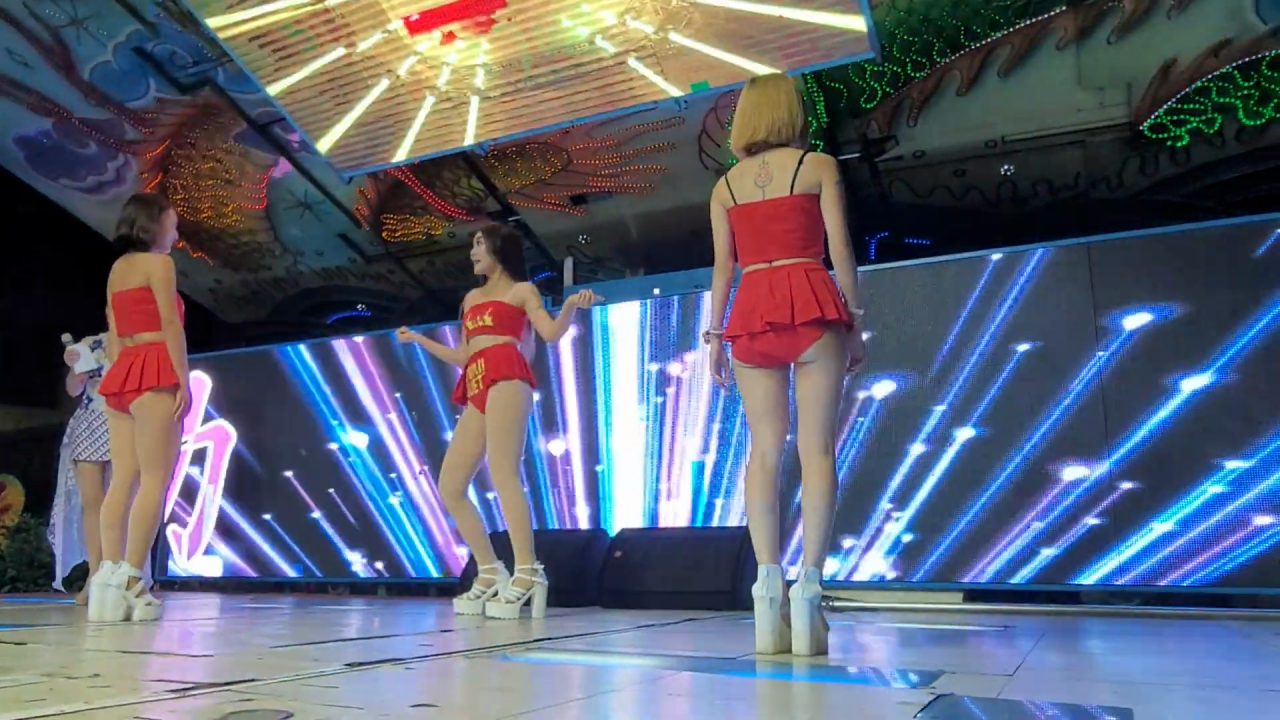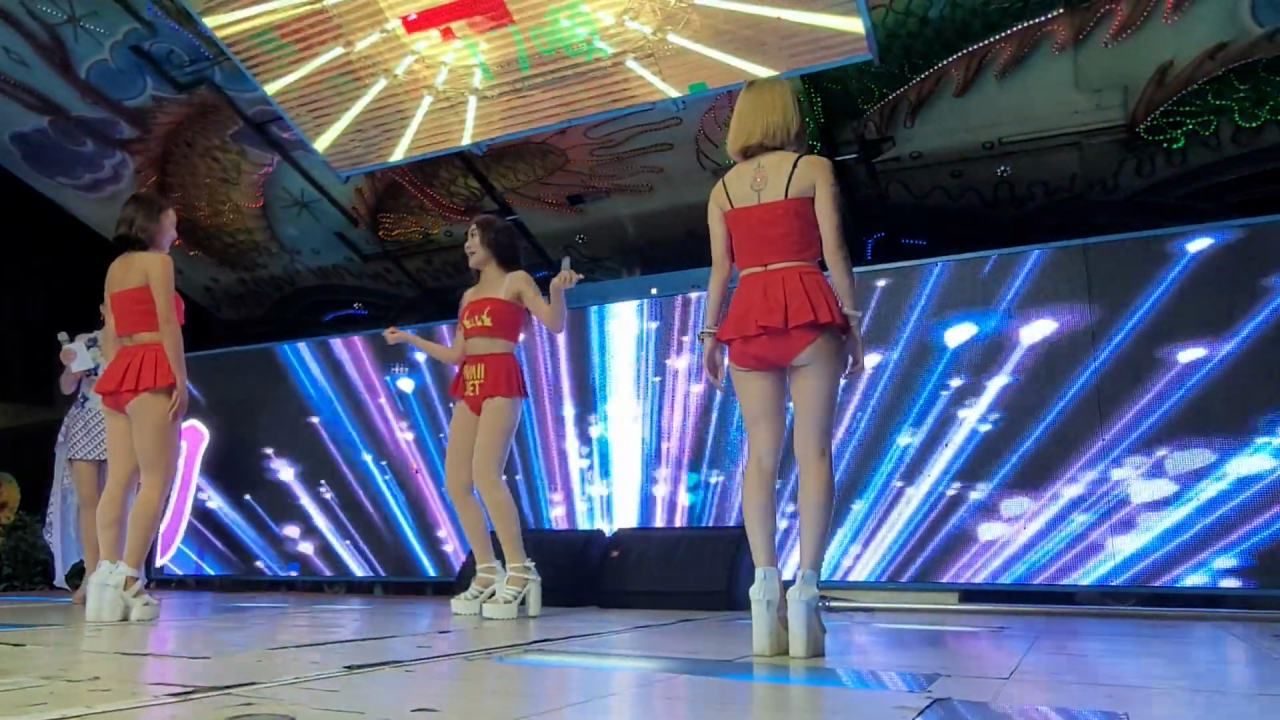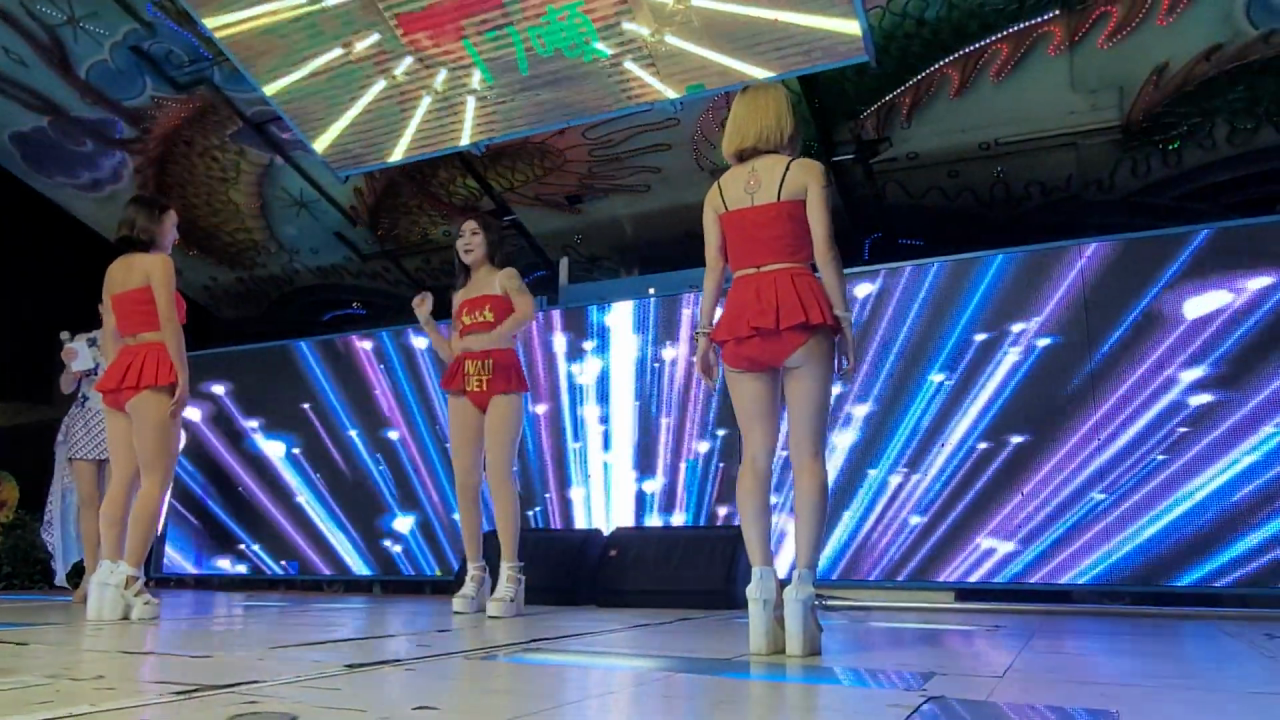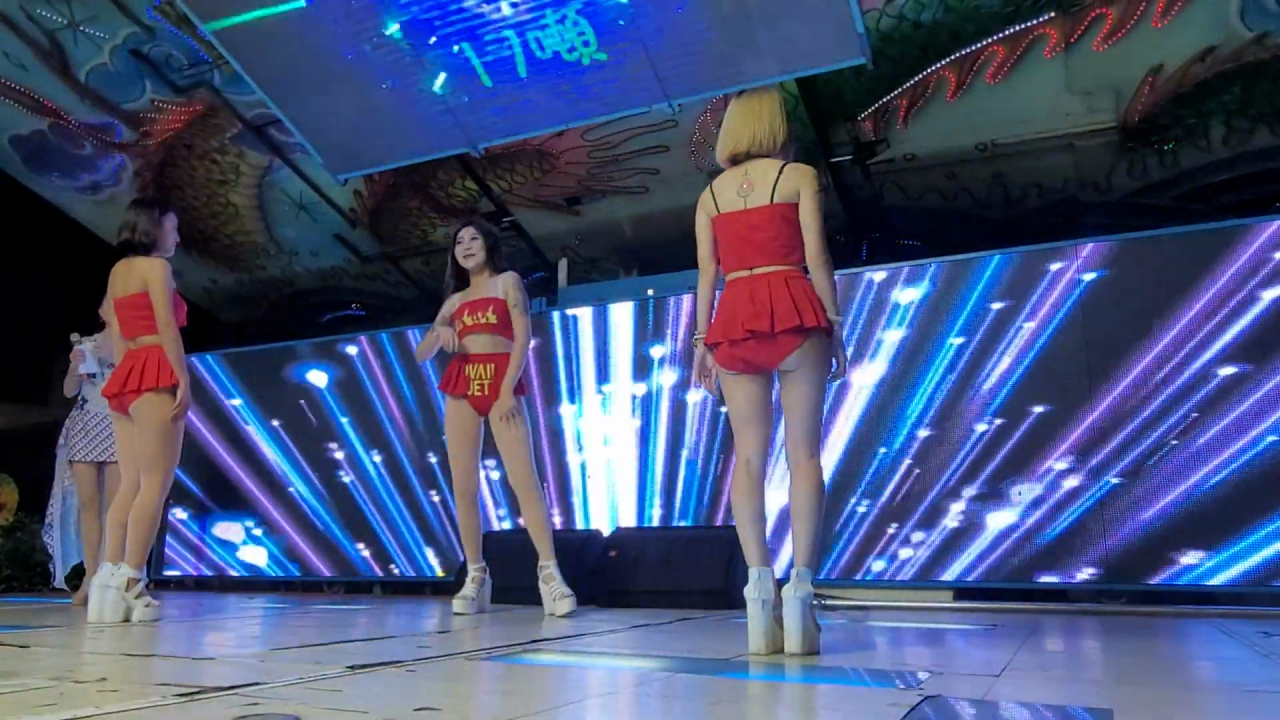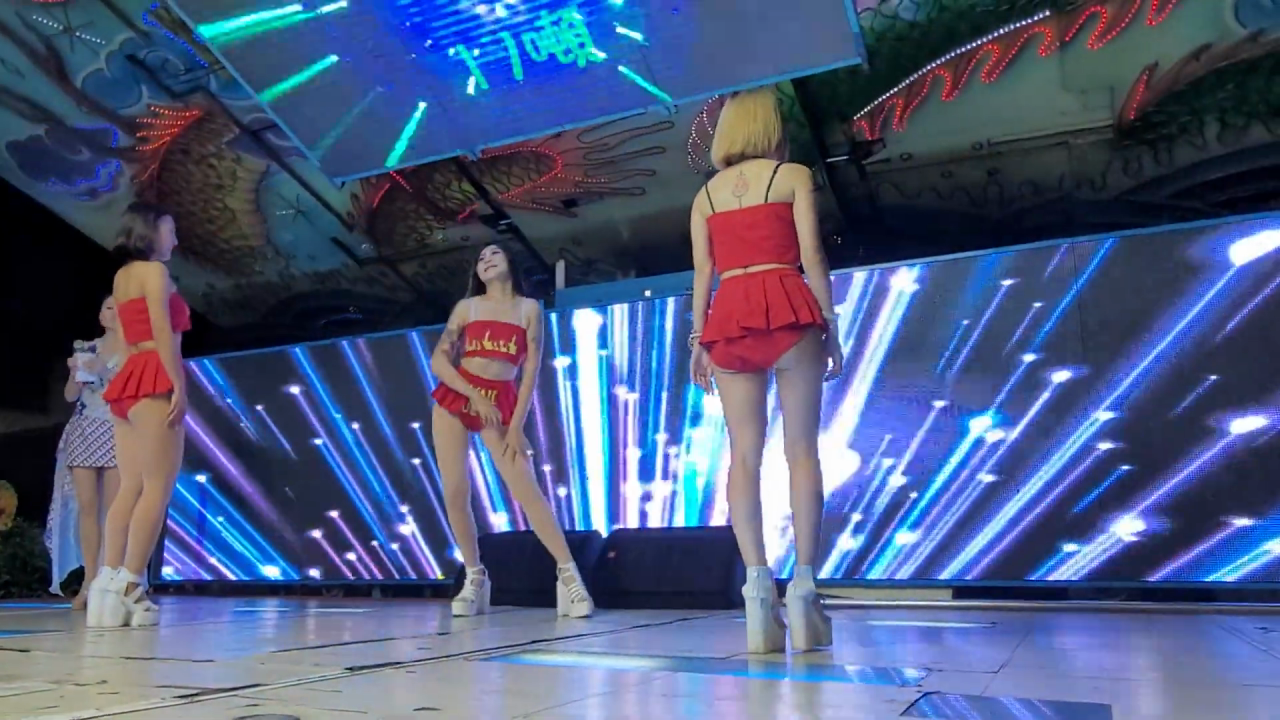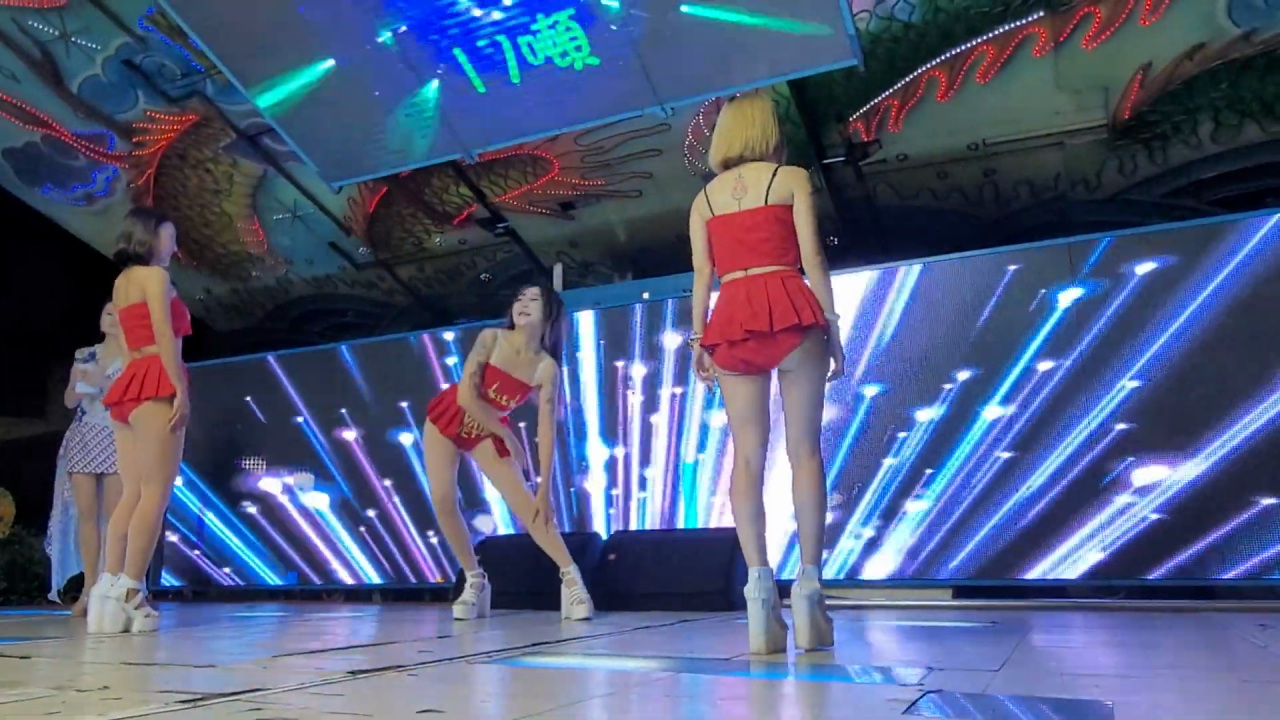
dt=0.3s
person 1, frame 1
left shoulder: (726, 184)
right shoulder: (819, 166)
left elbow: (723, 265)
right elbow: (840, 249)
left wrist: (715, 335)
right wrist: (853, 320)
left hip: (752, 314)
right hip: (810, 305)
left knee: (764, 451)
right knee: (816, 449)
left ankle: (769, 588)
right ankle: (809, 586)
person 1, frame 2
left shoulder: (723, 186)
right shoulder: (815, 168)
left elbow: (720, 267)
right elbow: (834, 251)
left wrist: (709, 334)
right wrist: (853, 321)
left hip: (749, 316)
right hip: (806, 310)
left knee: (761, 455)
right knee: (812, 453)
left ankle: (766, 590)
right ankle: (805, 589)
person 1, frame 3
left shoulder: (718, 189)
right shoulder: (807, 172)
left elbow: (714, 269)
right elbow: (825, 253)
left wrist: (704, 335)
right wrist: (844, 320)
left hip: (742, 319)
right hip: (799, 311)
left knee: (755, 455)
right knee: (806, 453)
left ankle: (763, 589)
right ankle: (801, 587)
person 1, frame 4
left shoulder: (711, 193)
right shoulder: (799, 176)
left elbow: (707, 273)
right elbow: (816, 258)
left wrist: (702, 340)
right wrist: (835, 326)
left hip: (734, 320)
right hip: (791, 313)
left knee: (749, 457)
right knee: (802, 453)
left ankle: (760, 589)
right ankle: (799, 583)
person 1, frame 5
left shoulder: (705, 194)
right shoulder: (794, 176)
left elbow: (702, 272)
right elbow: (811, 256)
left wrist: (698, 339)
right wrist: (829, 325)
left hip: (729, 319)
right hip: (786, 312)
left knee: (744, 455)
right knee: (801, 450)
left ankle: (758, 591)
right ankle: (802, 583)
person 1, frame 6
left shoulder: (704, 197)
right shoulder: (793, 178)
left elbow: (702, 274)
right elbow: (812, 257)
left wrist: (699, 340)
right wrist: (832, 327)
left hip: (731, 320)
right hip: (788, 311)
left knee: (747, 456)
right knee: (804, 452)
left ankle: (759, 589)
right ankle: (807, 586)
person 2, frame 1
left shoulder: (118, 268)
right shoulder: (158, 262)
left elbow: (114, 333)
right elbow: (170, 324)
left wrist: (120, 375)
right wrist: (183, 380)
left hip: (122, 375)
right hip: (154, 373)
left knee: (123, 480)
right knee: (155, 480)
left ankle: (110, 577)
right ankle: (129, 582)
person 2, frame 2
left shoulder: (115, 267)
right shoulder: (157, 261)
left elbow: (111, 331)
right elbow: (168, 324)
left wrist: (117, 373)
right wrist: (181, 379)
left hip: (118, 376)
right hip: (151, 373)
left knee: (119, 480)
right knee: (156, 480)
left ankle: (108, 577)
right ankle: (126, 581)
person 2, frame 3
left shoulder: (114, 268)
right shoulder: (158, 262)
left elbow: (110, 330)
right elbow: (169, 323)
left wrist: (118, 371)
right wrist: (183, 377)
left hip: (120, 376)
right hip: (152, 373)
left knee: (122, 480)
right knee: (155, 480)
left ankle: (109, 577)
right ankle: (127, 581)
person 2, frame 4
left shoulder: (118, 270)
right shoulder: (156, 266)
left elbow: (117, 333)
right elbow: (167, 326)
left wrist: (126, 372)
right wrist: (184, 380)
left hip: (126, 379)
right hip: (155, 376)
left knee: (131, 484)
right knee: (155, 483)
left ankle: (110, 578)
right ankle: (128, 583)
person 2, frame 5
left shoulder: (123, 275)
right shoulder: (154, 270)
right elbow: (162, 331)
right wrist: (179, 385)
left hip: (129, 382)
right hip: (154, 380)
left knee: (131, 487)
right knee: (158, 487)
left ankle: (109, 584)
right ankle: (128, 588)
person 2, frame 6
left shoulder: (122, 281)
right shoulder: (155, 275)
right elbow: (164, 335)
right wrist: (181, 390)
left hip: (129, 387)
right hip: (155, 386)
left knee: (132, 494)
right knee: (155, 493)
left ankle: (109, 589)
right ankle: (127, 595)
person 3, frame 1
left shoulder: (521, 290)
right shoulder: (471, 298)
left elbow: (550, 333)
left wrist: (571, 306)
right wrist: (419, 339)
left hip: (507, 380)
right hip: (476, 394)
left knee: (504, 475)
right knee: (450, 487)
left ankle: (527, 574)
right ankle: (491, 574)
person 3, frame 2
left shoulder: (516, 281)
right shoulder: (469, 295)
left elbow: (556, 323)
left wrist: (557, 292)
right wrist: (410, 340)
left hip: (502, 384)
right hip: (467, 389)
left knee: (486, 475)
right knee: (457, 483)
left ankle: (521, 574)
right ankle: (490, 573)
person 3, frame 3
left shoulder: (506, 277)
right shoulder: (460, 295)
left elbow: (528, 311)
left wrist: (492, 336)
right wrist: (425, 319)
left hip: (503, 379)
right hip: (463, 385)
left knee: (498, 473)
right knee: (464, 481)
left ankle: (509, 573)
right ankle: (475, 572)
person 3, frame 4
left shoulder: (508, 281)
right shoulder: (455, 299)
left elbow: (522, 337)
right elbow: (421, 350)
left wrist: (508, 390)
right wrist: (440, 336)
left hip: (503, 385)
right hip: (460, 386)
left knee: (523, 477)
right knee: (463, 483)
left ankle: (548, 570)
right ankle: (475, 574)
person 3, frame 5
left shoulder: (529, 308)
right shoulder: (466, 307)
left elbow: (531, 371)
right elbow: (438, 360)
left wrist: (517, 425)
right wrist: (473, 395)
left hip: (503, 405)
right hip: (455, 399)
left knee: (526, 489)
right knee: (455, 491)
left ankle: (568, 574)
right ankle: (475, 577)
person 3, frame 6
left shoulder: (546, 368)
right shoulder: (491, 339)
left elbow: (547, 431)
right elbow: (465, 397)
left wrist: (546, 490)
right wrist: (508, 437)
left hip: (488, 431)
right hip: (447, 418)
left knee: (525, 502)
right knee: (442, 498)
left ankle: (571, 577)
right ankle: (475, 581)
person 4, frame 1
right shoulder: (89, 344)
right elbow: (74, 389)
right wrist: (73, 367)
right hip: (88, 426)
right knee: (90, 501)
right ankle: (94, 575)
person 4, frame 2
right shoulder: (83, 342)
right elbow: (67, 388)
right wrist: (69, 366)
right hip: (84, 427)
right knee: (86, 500)
right ankle: (90, 574)
person 4, frame 3
right shoulder: (83, 341)
right elbow: (67, 387)
right wrist: (70, 365)
right hip: (84, 425)
right knee: (86, 499)
right ankle: (89, 573)
person 4, frame 4
right shoulder: (85, 343)
right elbow: (69, 390)
left wrist: (112, 358)
right wrist: (75, 365)
right hip: (84, 427)
left knee: (115, 502)
right knee: (86, 502)
right ankle: (90, 575)
person 4, frame 5
right shoulder: (84, 349)
right elbow: (70, 395)
left wrist: (105, 372)
right wrist: (76, 372)
left hip: (117, 431)
right hip: (84, 432)
right knee: (86, 506)
right ankle: (89, 580)
person 4, frame 6
right shoulder: (84, 355)
right elbow: (70, 402)
left wrist: (103, 382)
right wrist: (76, 381)
left hip: (117, 437)
right hip: (83, 438)
left knee: (114, 513)
right knee: (85, 512)
right ankle: (88, 587)
